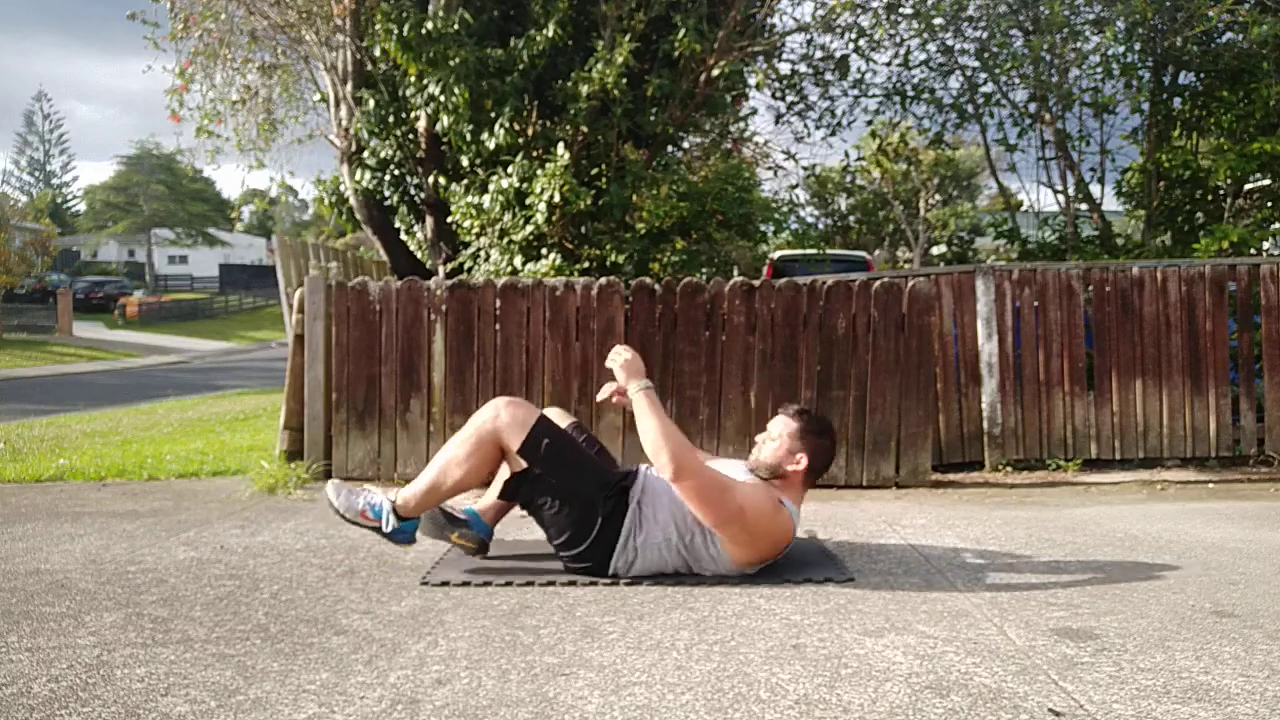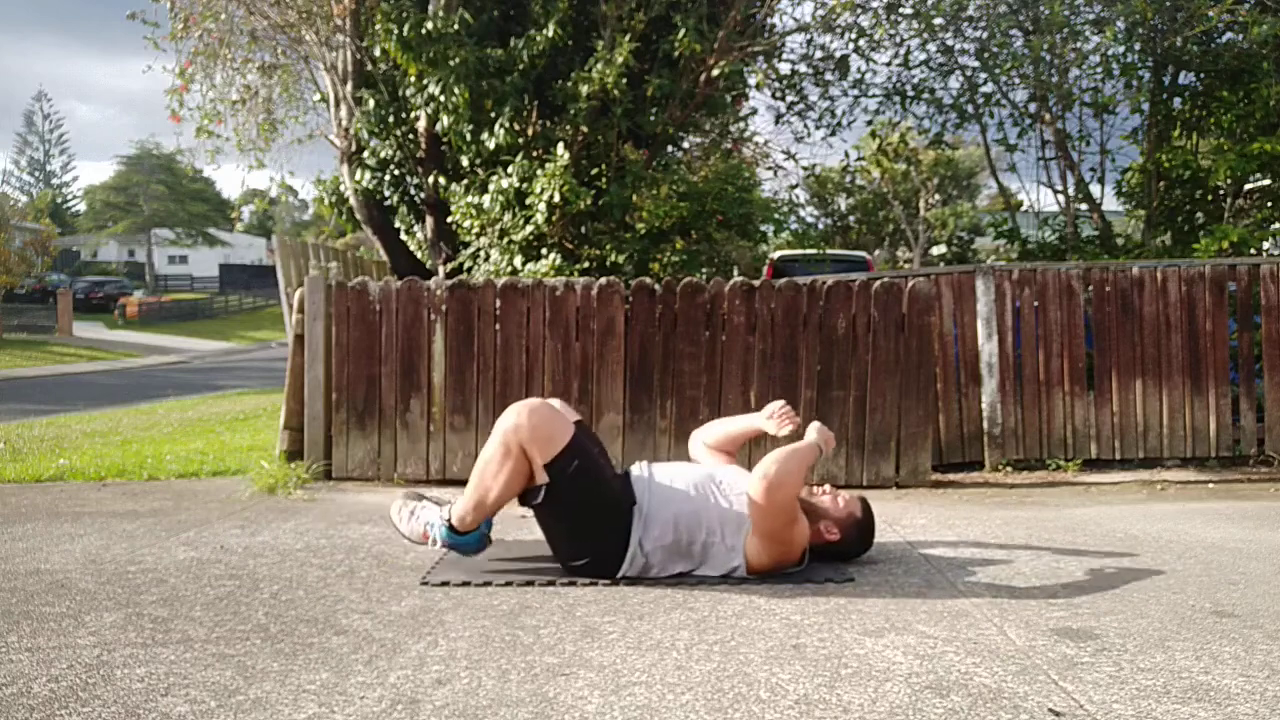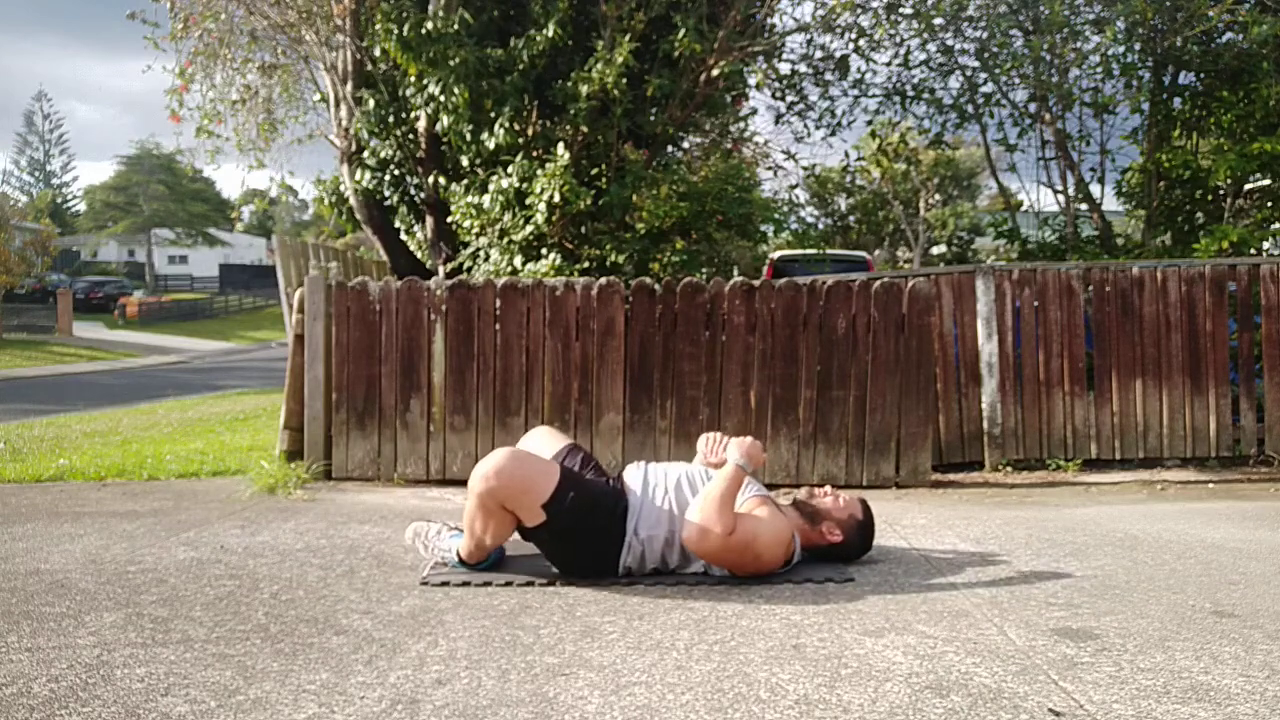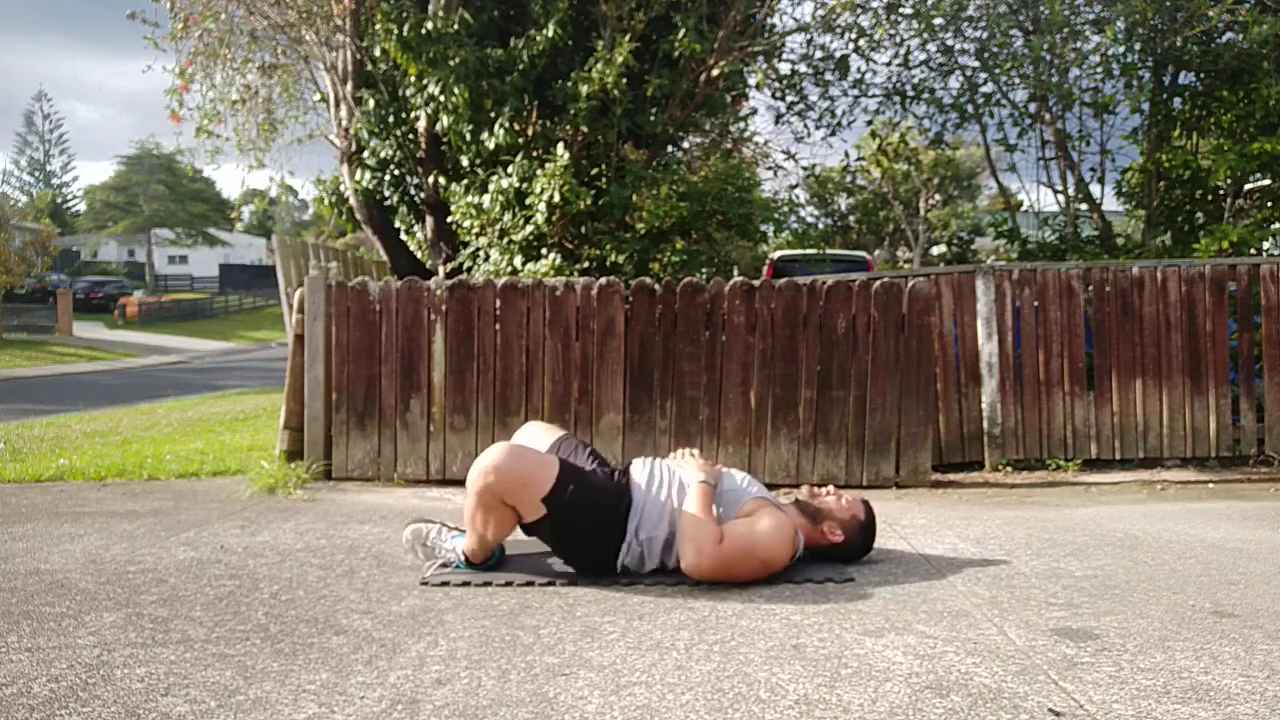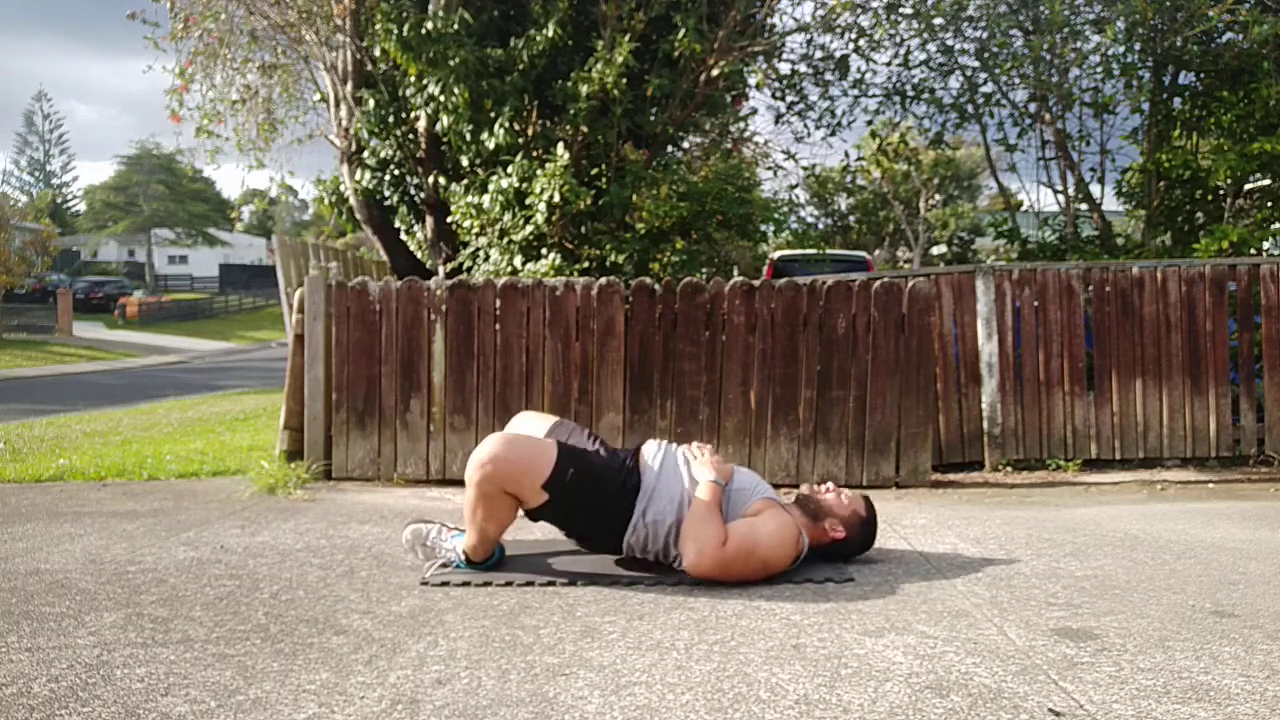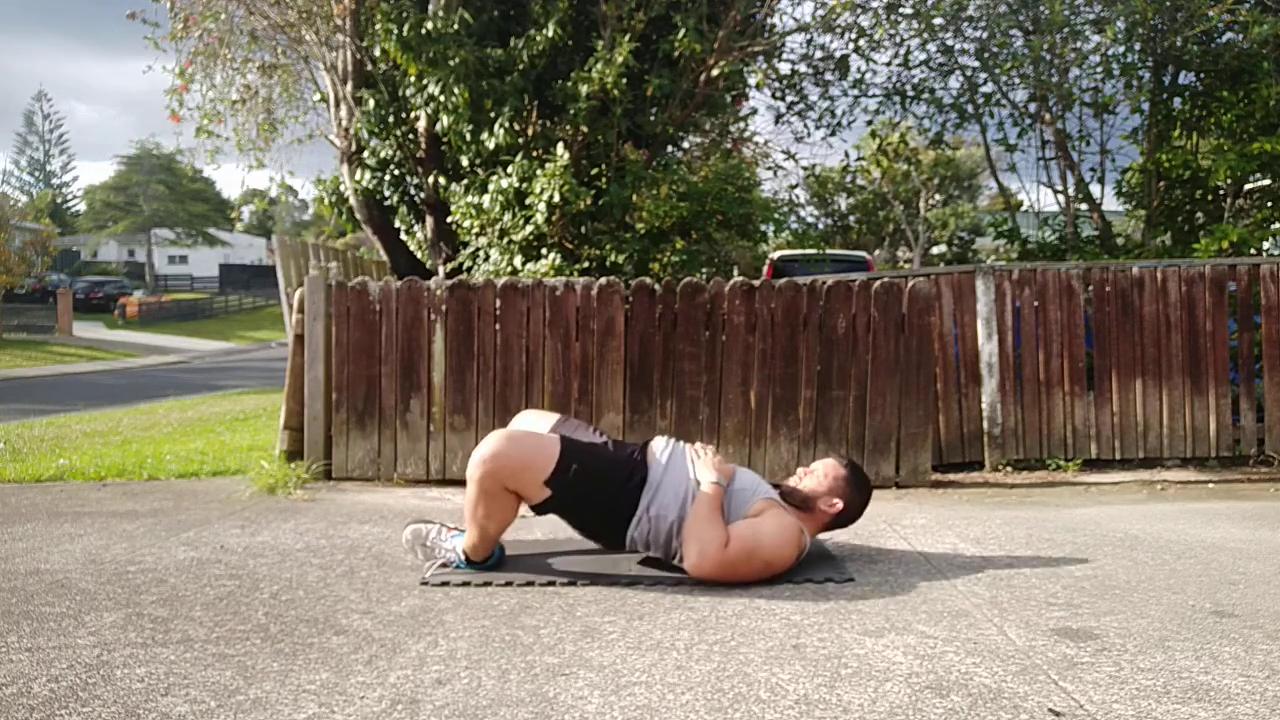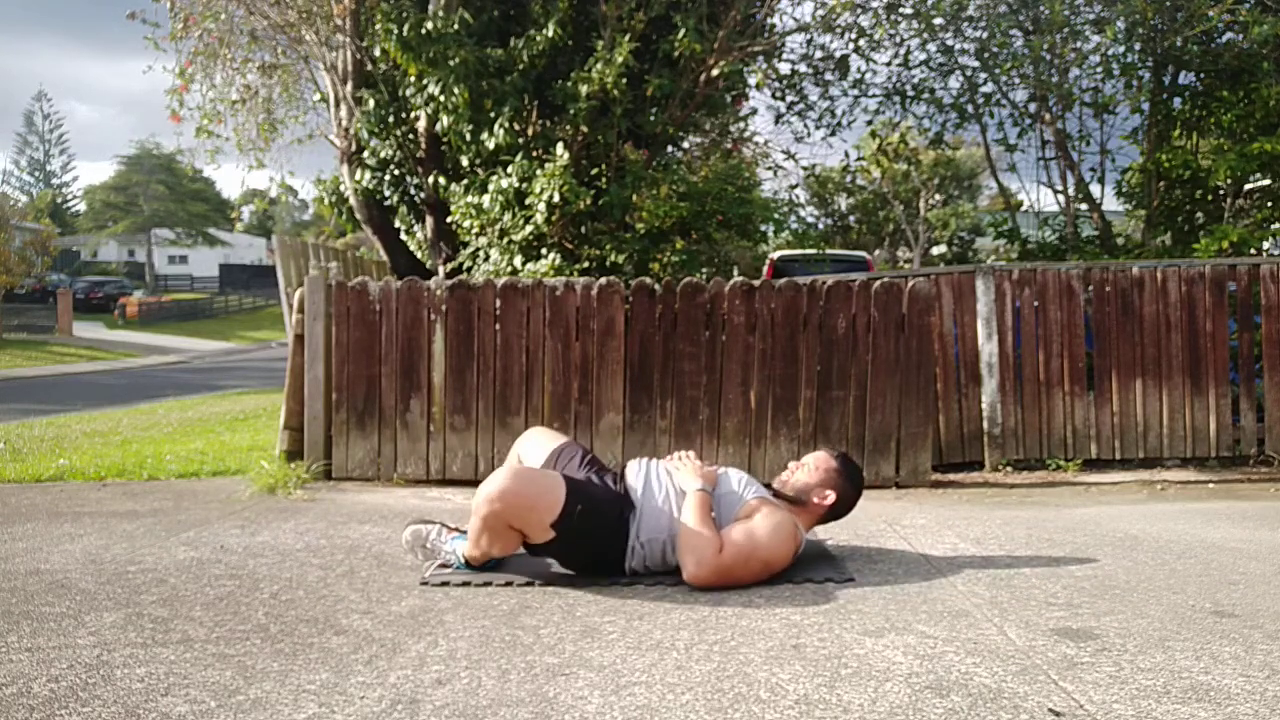
dt=0.7s
person 1, frame 1
left shoulder: (769, 521)
right shoulder: (760, 486)
left elbow: (677, 469)
right elbow: (684, 462)
left wrist: (640, 384)
right wrist: (637, 396)
left hip: (605, 535)
right hip: (625, 496)
left knee: (503, 415)
right knee: (553, 421)
left ankle: (399, 512)
right ankle: (477, 521)
person 1, frame 2
left shoulder: (786, 538)
right shoulder: (768, 504)
left elbow: (765, 487)
right elbow: (702, 443)
left wrist: (813, 448)
right wrist: (760, 420)
left hip: (607, 537)
right hip: (620, 501)
left knee: (526, 418)
right knee: (549, 413)
left ankle: (458, 527)
right ankle: (469, 509)
person 1, frame 3
left shoulder: (776, 538)
right shoulder: (771, 512)
left elbow: (701, 535)
left wrist: (739, 464)
right wrist: (710, 461)
left hip: (610, 535)
right hip: (616, 495)
left knee: (500, 469)
right knee: (539, 438)
left ankle: (470, 553)
right ankle: (481, 532)
person 1, frame 4
left shoulder: (779, 537)
right shoulder: (771, 512)
left elbow: (698, 558)
left wrist: (701, 480)
right wrist: (698, 470)
left hip: (611, 523)
right hip: (620, 487)
left knee: (497, 465)
right knee: (531, 434)
left ankle: (472, 553)
right ankle: (481, 531)
person 1, frame 5
left shoulder: (783, 538)
right shoulder: (776, 513)
left elbow: (701, 557)
left wrist: (709, 482)
right wrist: (710, 473)
left hip: (618, 505)
right hip: (628, 469)
left knee: (496, 456)
right knee: (525, 425)
left ankle: (472, 552)
right ankle: (482, 530)
person 1, frame 6
left shoulder: (784, 535)
right shoulder: (774, 508)
left elbow: (702, 562)
left wrist: (712, 482)
right wrist: (714, 474)
left hip: (622, 499)
right hip: (633, 467)
left knee: (496, 453)
right knee: (526, 424)
left ankle: (472, 552)
right ankle: (480, 533)
person 1, frame 7
left shoulder: (779, 532)
right shoulder: (767, 503)
left elbow: (700, 567)
left wrist: (697, 486)
right wrist: (698, 476)
left hip: (612, 534)
right hip: (619, 488)
left knee: (505, 490)
right knee: (533, 440)
left ankle: (470, 553)
right ankle: (484, 536)
